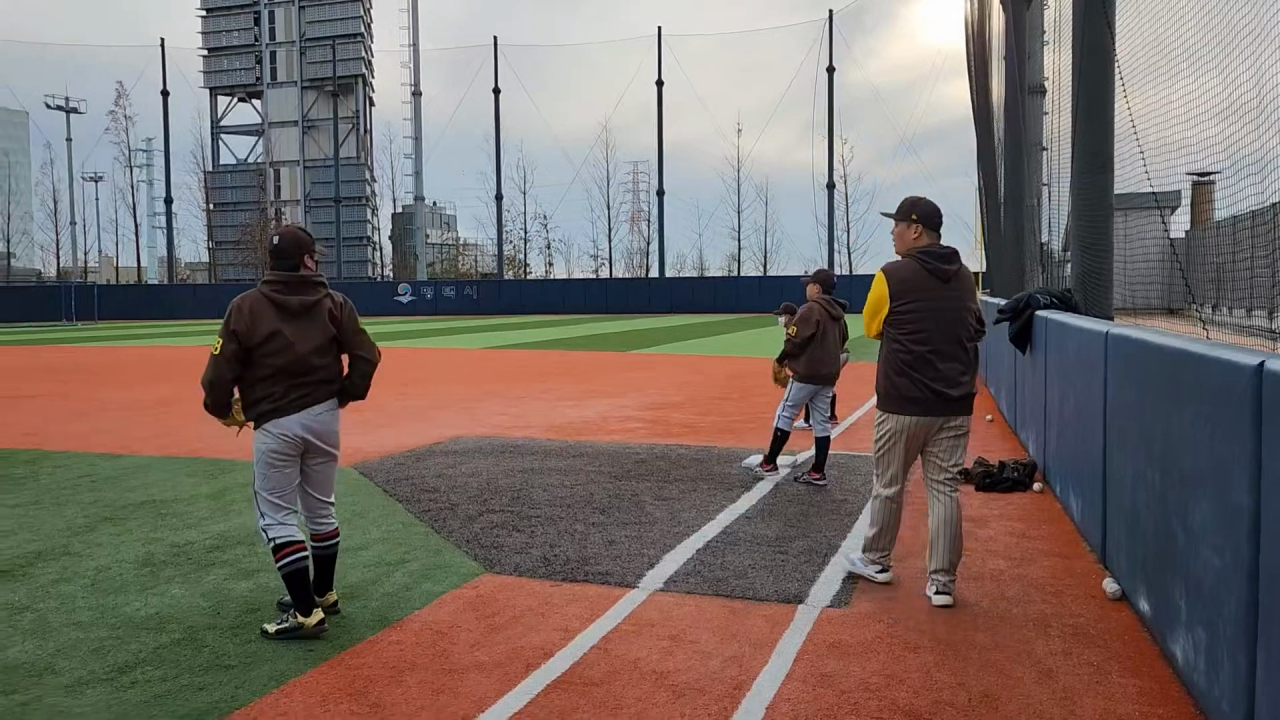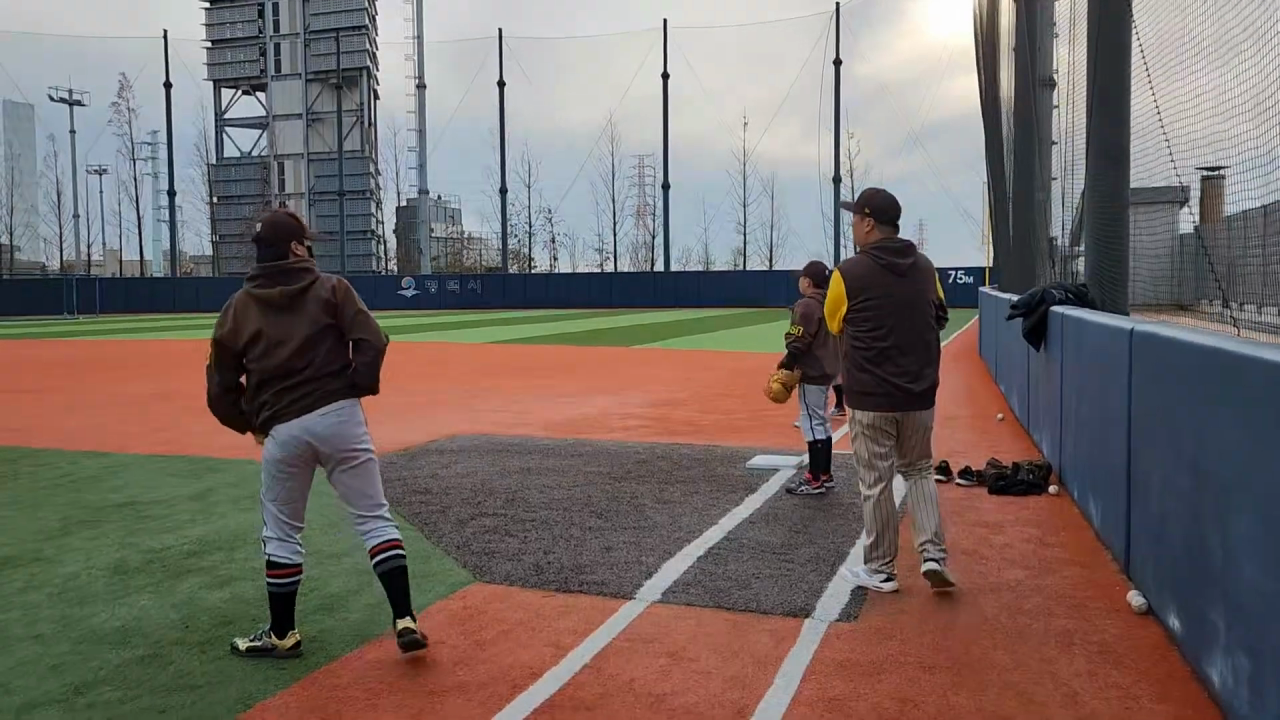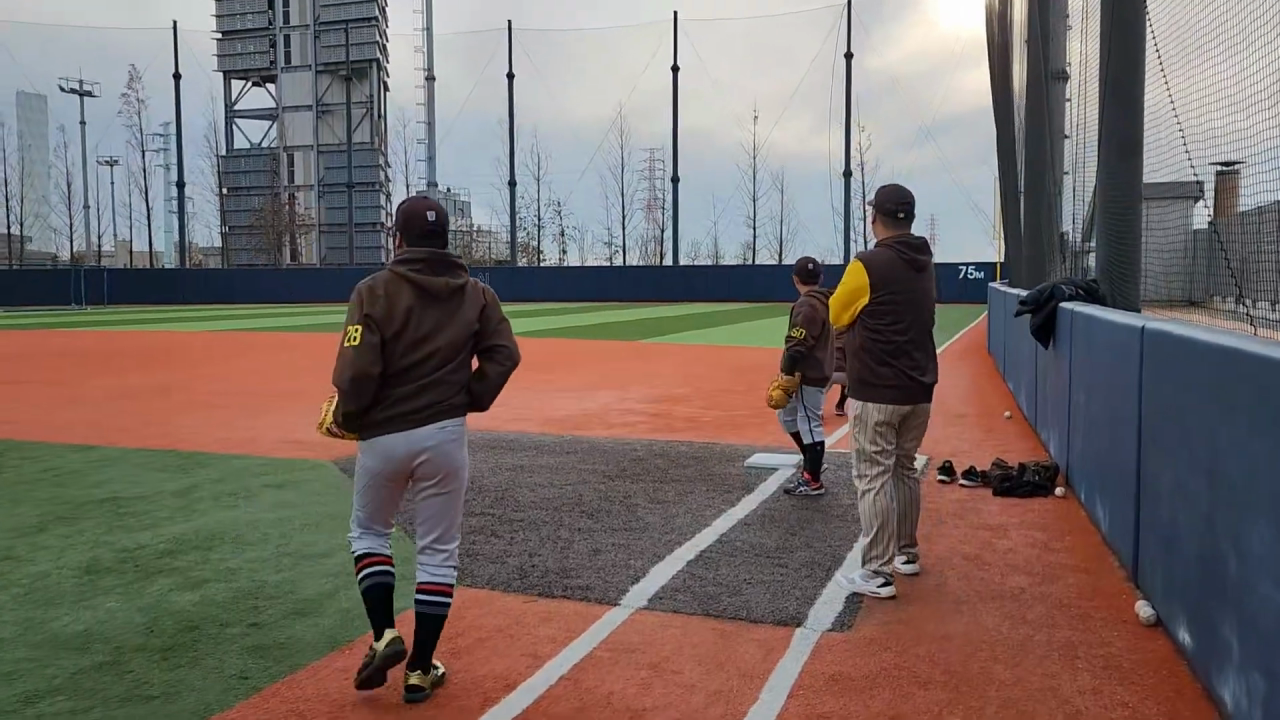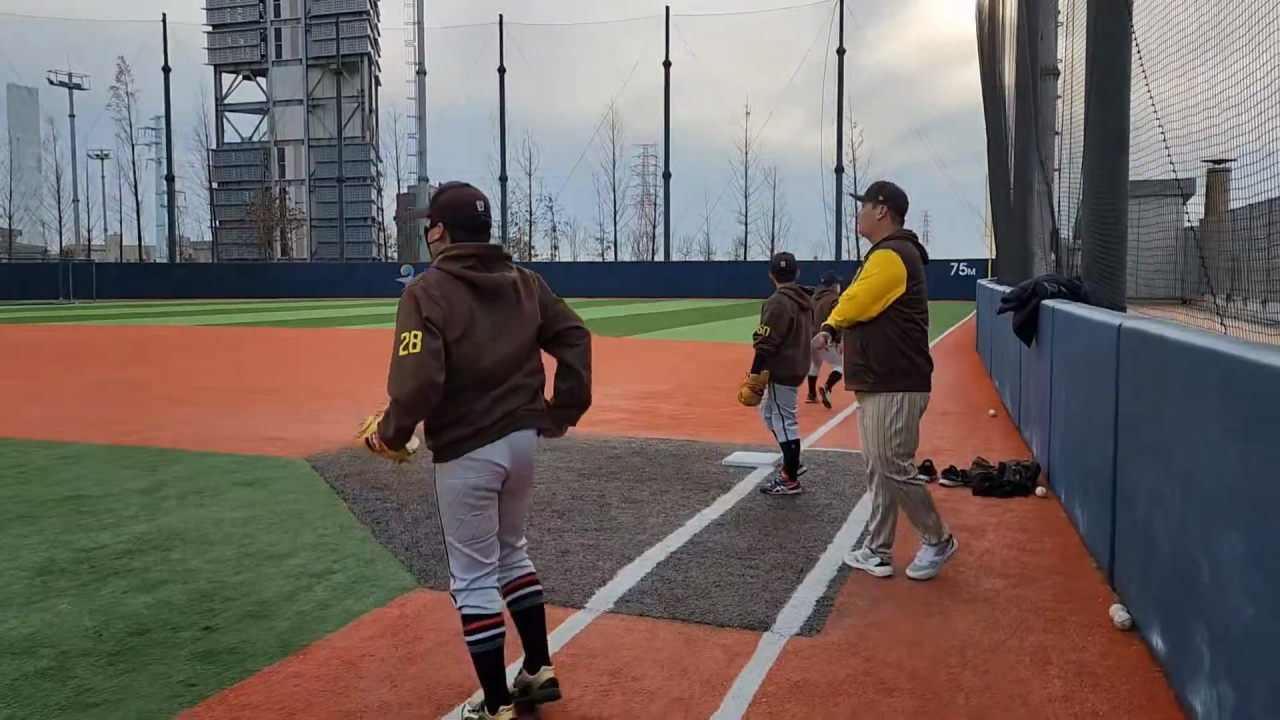
dt=0.7s
person 1, frame 1
left shoulder: (245, 306)
right shoulder: (333, 303)
left elbow: (219, 374)
right elbow: (366, 356)
left wrist: (223, 410)
right wrist: (345, 394)
left hip: (275, 425)
right hip: (324, 417)
left knee: (278, 518)
right knee: (321, 509)
left ankle: (307, 612)
right ankle: (323, 594)
person 1, frame 2
left shoulder: (237, 308)
right shoulder: (332, 289)
left elbow: (220, 391)
right elbow: (371, 343)
left wrist: (252, 423)
right wrist: (359, 388)
left hip: (283, 431)
right hip: (341, 418)
left knee: (281, 534)
right knee: (374, 518)
left ankle: (281, 634)
right ankle: (404, 620)
person 1, frame 3
left shoulder: (374, 290)
right shoulder: (476, 292)
left elbow: (357, 371)
right elbow: (503, 355)
left wrist: (346, 419)
right wrist: (468, 400)
left hip: (385, 437)
right hip: (446, 435)
left knee: (367, 535)
right knee: (437, 553)
left ankle: (384, 638)
right ankle: (419, 667)
person 1, frame 4
left shoulder: (426, 291)
right shoulder: (524, 282)
left elbow: (418, 381)
right elbow: (574, 337)
left wrist: (390, 433)
right wrist: (562, 408)
left hip: (466, 451)
right hip: (523, 440)
left knee: (475, 576)
right knee: (510, 553)
right ankle: (539, 669)
person 2, frame 1
left shoulder: (892, 276)
right shoulder: (965, 278)
left elbow: (873, 327)
right elbow: (977, 329)
left hip: (904, 403)
right hip: (955, 403)
left knee: (888, 486)
right knee: (946, 489)
left ankle: (876, 561)
right ankle: (942, 582)
person 2, frame 2
left shoulder: (849, 273)
right shoulder: (925, 267)
left elbow: (834, 324)
right elbow: (940, 318)
left hip: (871, 397)
right hip: (919, 395)
left knee: (875, 484)
right knee: (918, 473)
left ankle: (880, 570)
right ankle: (933, 553)
person 2, frame 3
left shoulder: (867, 265)
right shoulder: (925, 265)
left elbow: (837, 315)
right wrist: (875, 317)
left hip: (877, 392)
right hip: (919, 389)
left knee: (872, 477)
right knee: (904, 471)
left ankle: (876, 574)
right ankle: (906, 553)
person 2, frame 4
left shoulder: (891, 256)
right shoulder: (884, 255)
left elbow: (854, 307)
right elbow: (850, 304)
left wrist: (839, 316)
right wrist: (830, 328)
left hip: (896, 385)
right hip: (878, 382)
left knee: (893, 469)
right knee: (880, 468)
left ankle: (938, 541)
right ankle: (878, 551)
person 3, frame 1
left shoulder: (809, 310)
right shoulder: (839, 314)
left elbow: (793, 343)
left wrist: (780, 361)
left hip: (806, 375)
right hip: (829, 376)
left knee: (785, 414)
right knee: (822, 422)
left ankle: (769, 463)
right ankle: (817, 472)
person 3, frame 2
left shoulder: (806, 306)
left elbow: (797, 344)
left wrist: (787, 370)
left hip: (812, 373)
right hip: (827, 371)
left knee: (811, 423)
right knee: (821, 422)
left ankle: (814, 480)
right ankle: (825, 474)
person 3, frame 3
left shoulder: (806, 305)
right shoulder: (822, 303)
left elbow: (798, 345)
left wrist: (787, 375)
right wrist: (789, 371)
left hip: (808, 374)
right hip: (816, 372)
left knee: (809, 423)
right knee: (787, 415)
left ankle: (813, 481)
right ankle: (812, 462)
person 3, frame 4
left shoulder: (777, 302)
right shoulder: (803, 301)
left elbow: (765, 343)
left wrist: (754, 374)
left hip: (781, 371)
right hip: (795, 368)
left knee: (784, 421)
right knee: (769, 412)
left ankle: (790, 480)
right ankle: (792, 463)
